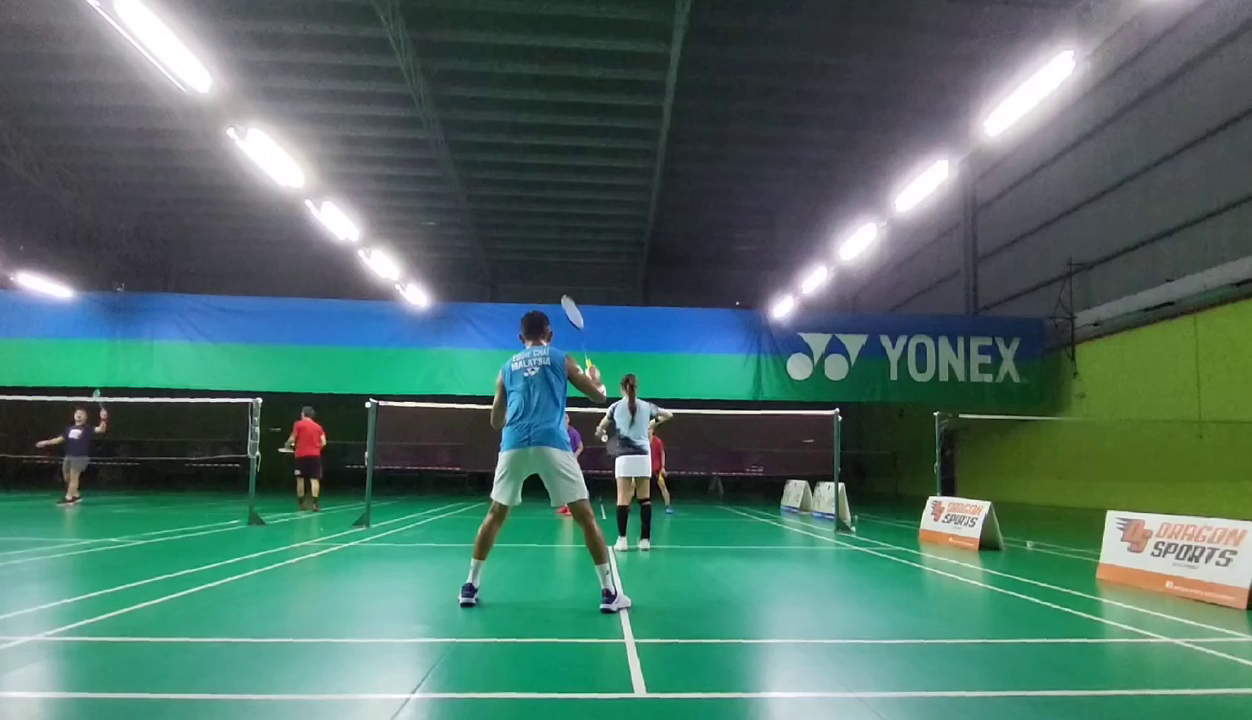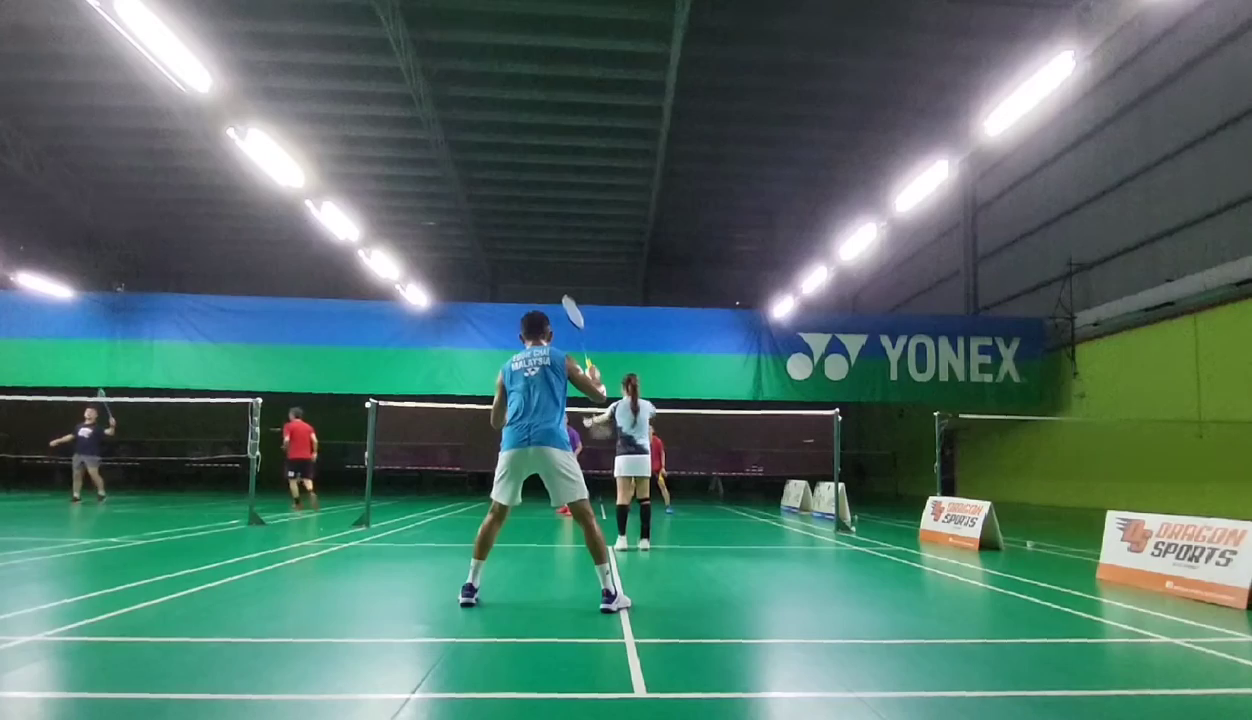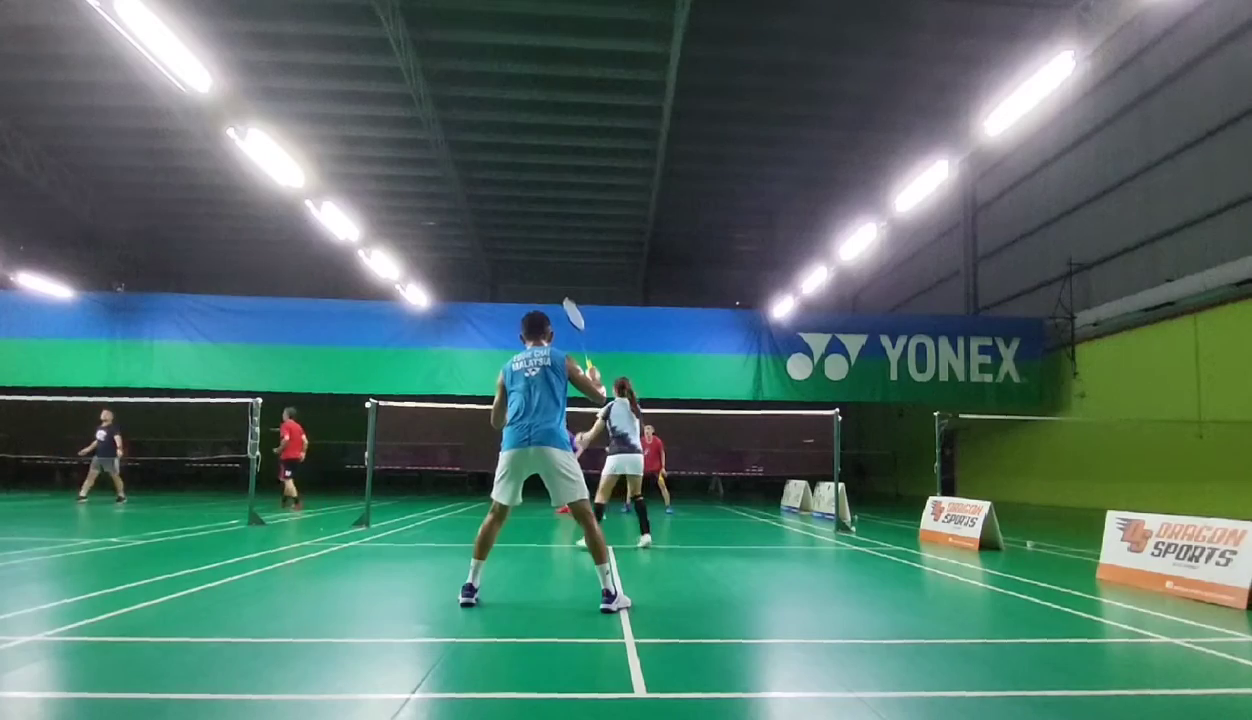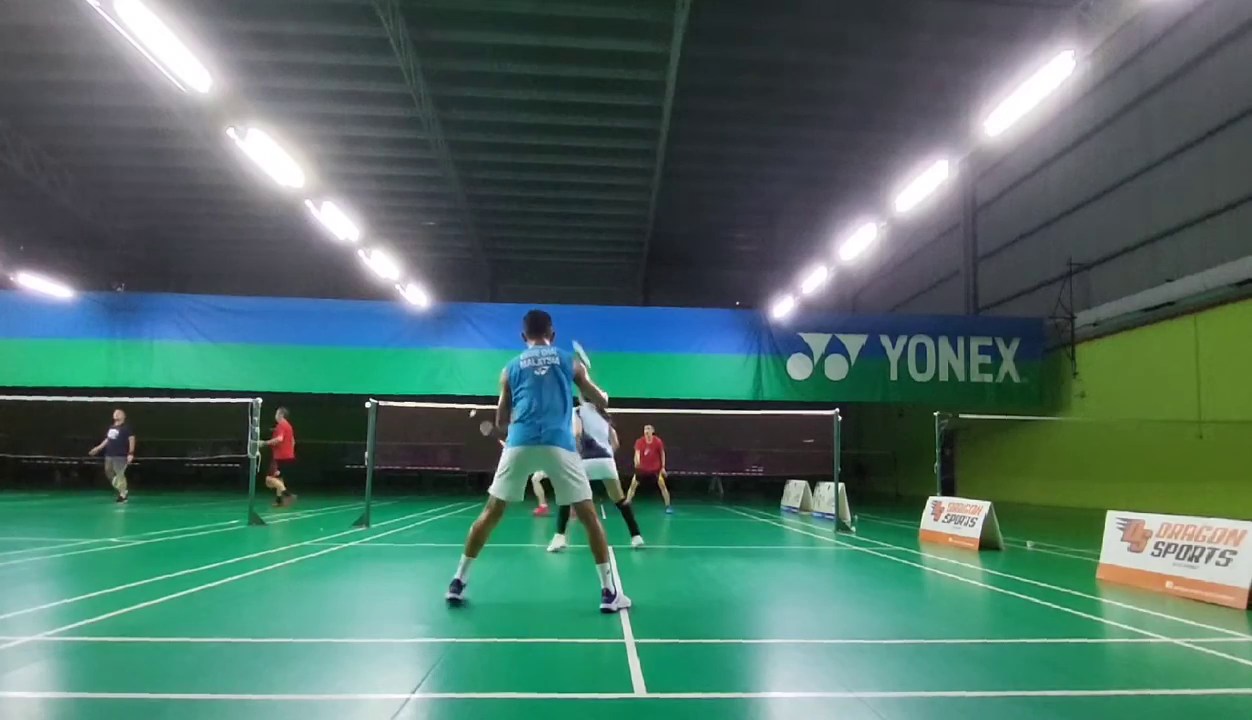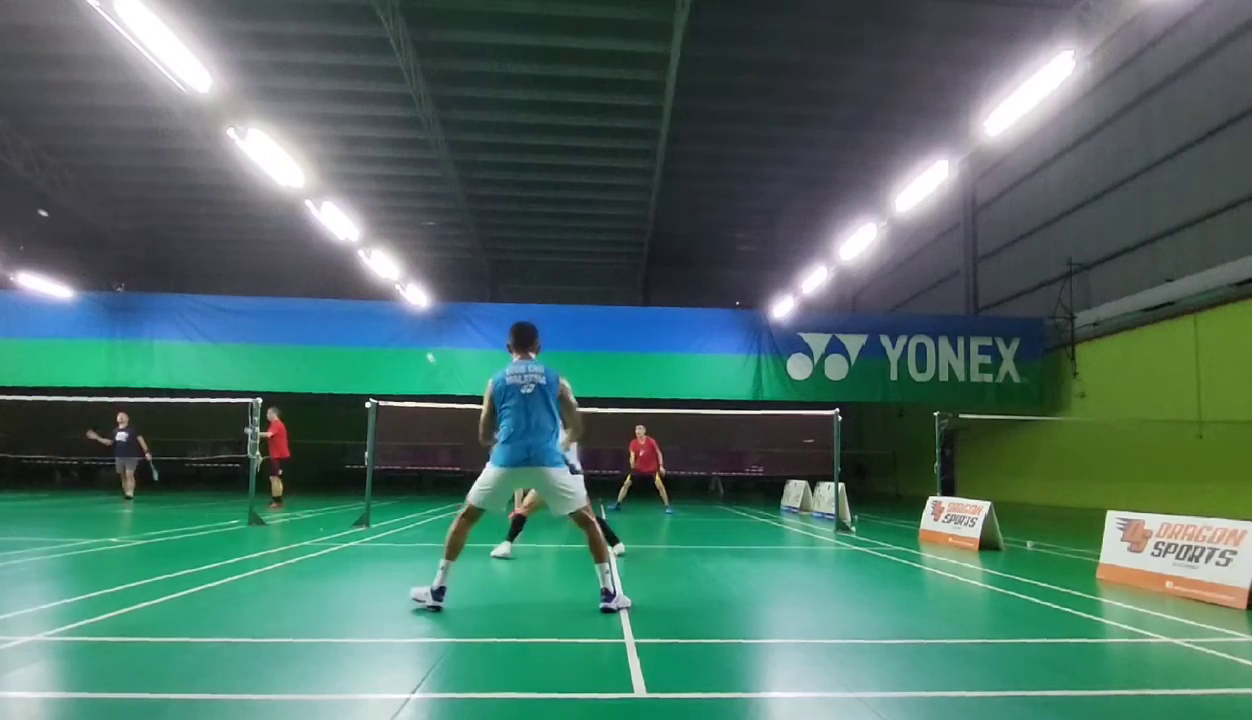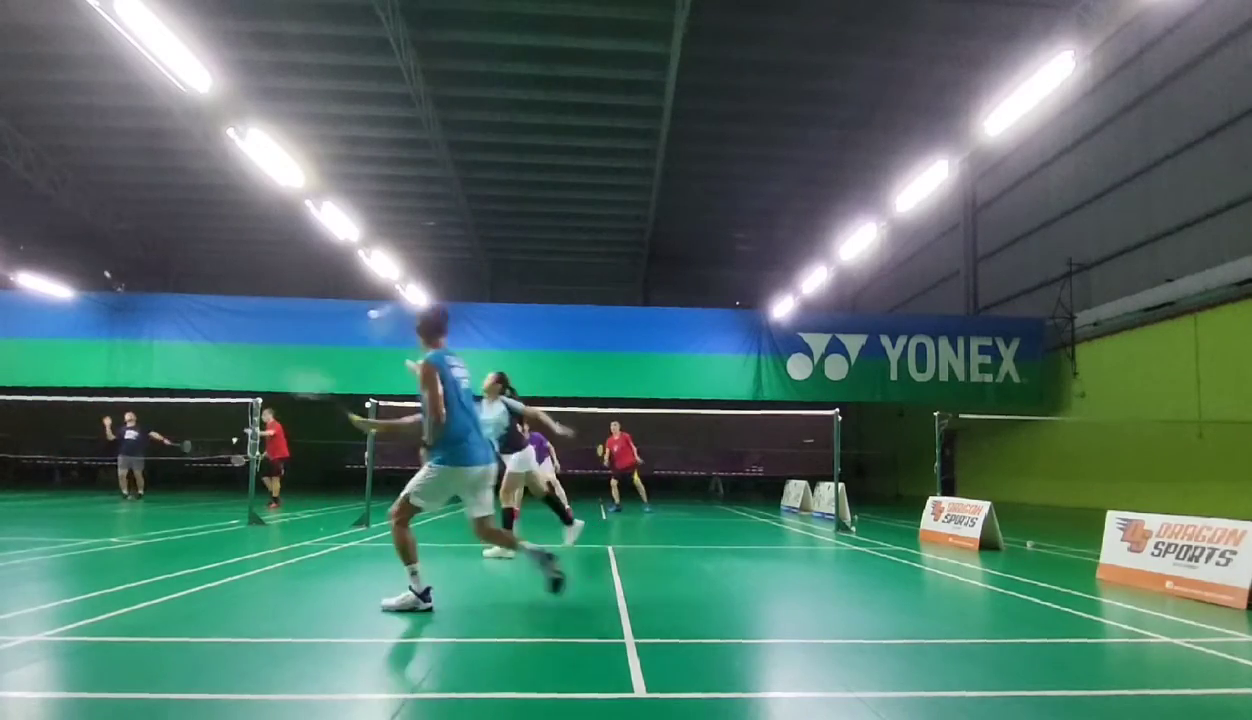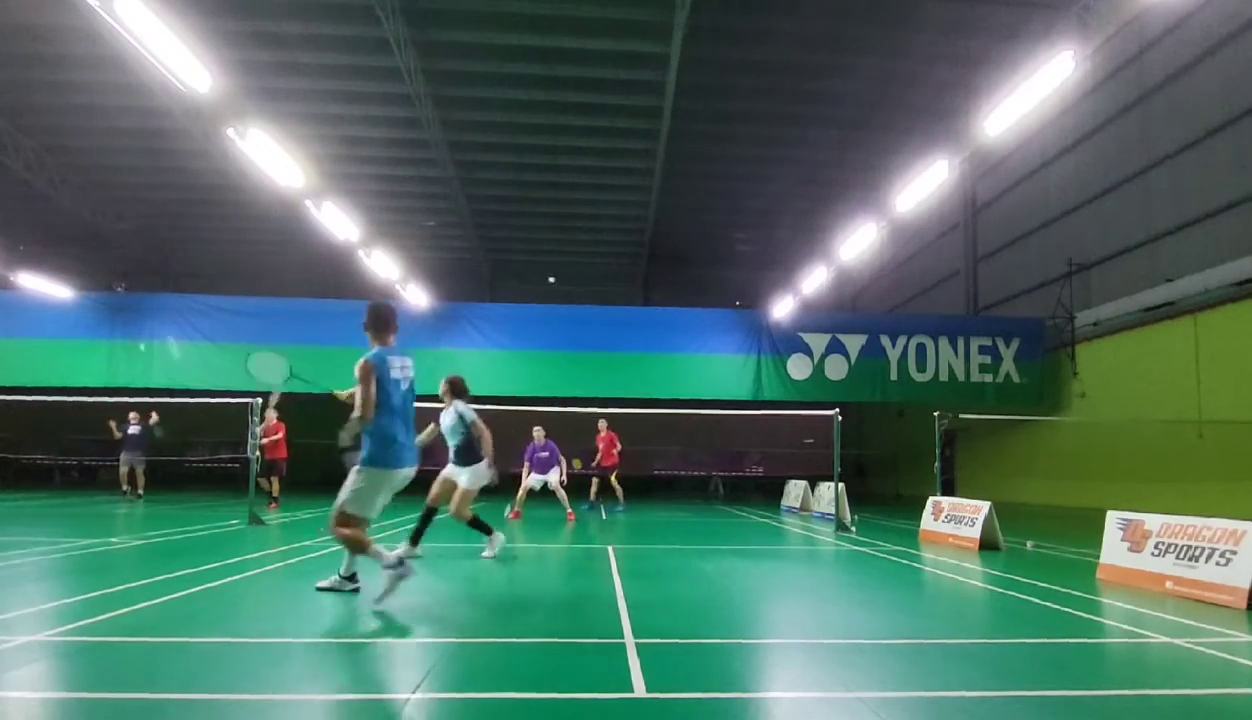
dt=0.3s
person 1, frame 1
left shoulder: (507, 368)
right shoulder: (562, 359)
left elbow: (496, 421)
right elbow: (599, 396)
right wrist: (595, 377)
left hip: (513, 446)
right hip: (552, 445)
left knee: (496, 514)
right knee: (585, 516)
left ankle: (470, 586)
right ankle: (609, 592)
person 1, frame 2
left shoulder: (507, 368)
right shoulder: (561, 360)
left elbow: (496, 420)
right elbow: (599, 395)
right wrist: (595, 376)
left hip: (513, 446)
right hip: (552, 445)
left knee: (496, 515)
right knee: (585, 516)
left ankle: (470, 586)
right ankle: (609, 592)
person 1, frame 3
left shoulder: (508, 368)
right shoulder: (562, 360)
left elbow: (496, 421)
right elbow: (599, 397)
right wrist: (595, 378)
left hip: (514, 446)
right hip: (552, 444)
left knee: (496, 515)
right knee: (585, 516)
left ankle: (470, 586)
right ankle: (609, 592)
person 1, frame 4
left shoulder: (511, 368)
right shoulder: (569, 362)
left elbow: (501, 422)
right elbow: (601, 402)
left hip: (520, 445)
right hip: (559, 445)
left knee: (492, 512)
right knee: (589, 517)
left ankle: (458, 582)
right ankle: (609, 592)
person 1, frame 5
left shoulder: (496, 382)
right shoulder: (555, 380)
left elbow: (484, 437)
right elbow: (575, 428)
right wrist: (568, 439)
left hip: (506, 462)
right hip: (547, 462)
left knee: (465, 519)
right knee: (588, 521)
left ankle: (437, 589)
right ankle: (609, 593)
person 1, frame 6
left shoulder: (427, 365)
right shoulder: (457, 363)
left elbow: (437, 416)
left wrist: (428, 443)
right wrist: (388, 424)
left hip: (451, 461)
right hip: (483, 459)
left knee: (399, 517)
right knee: (485, 530)
left ankle: (419, 593)
right ankle: (540, 557)
person 1, frame 7
left shoulder: (369, 363)
right shoulder: (407, 362)
left elbow: (364, 415)
left wrist: (347, 433)
right wrist: (355, 394)
left hip: (381, 460)
right hip: (406, 459)
left knee: (339, 525)
right knee: (355, 516)
left ankle: (391, 564)
right ankle: (347, 575)
